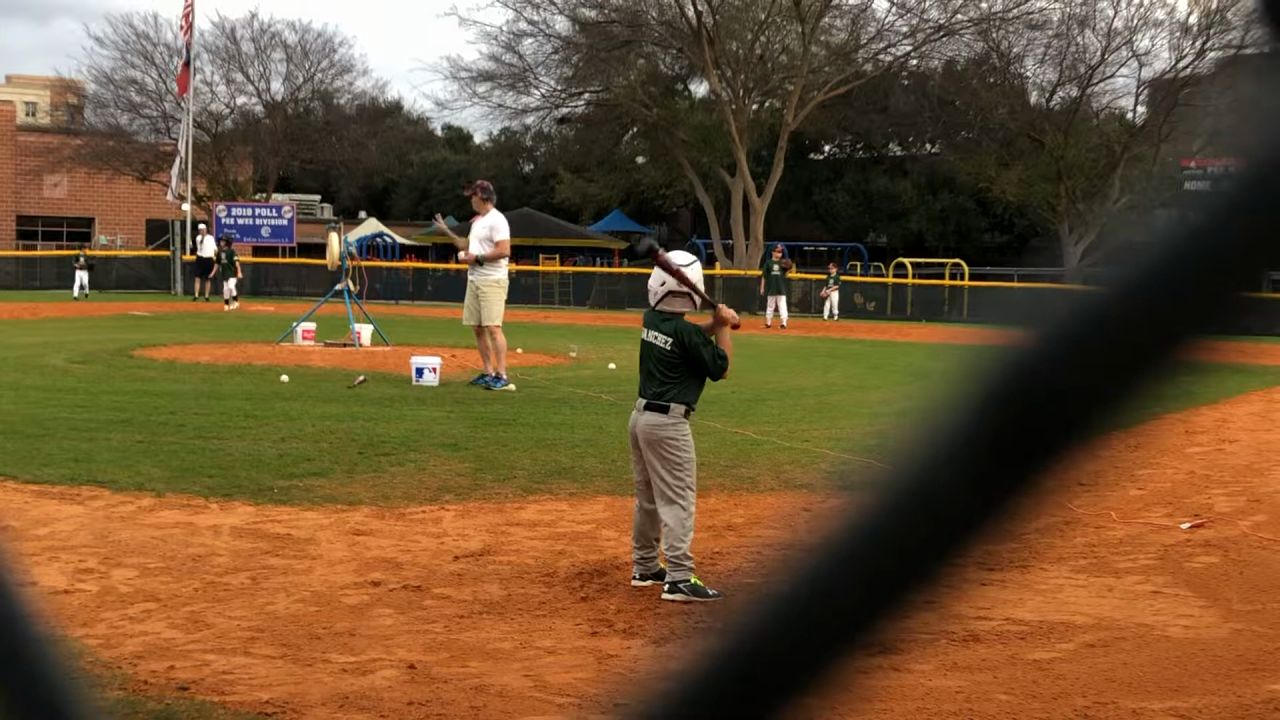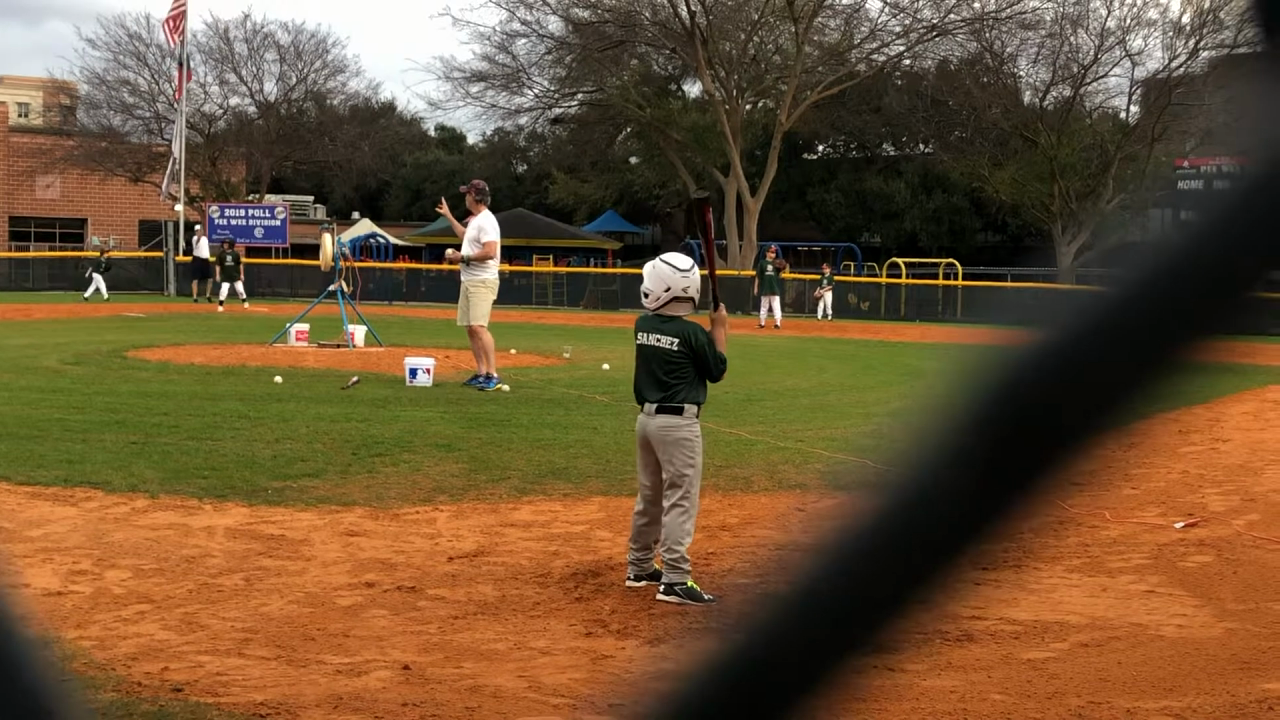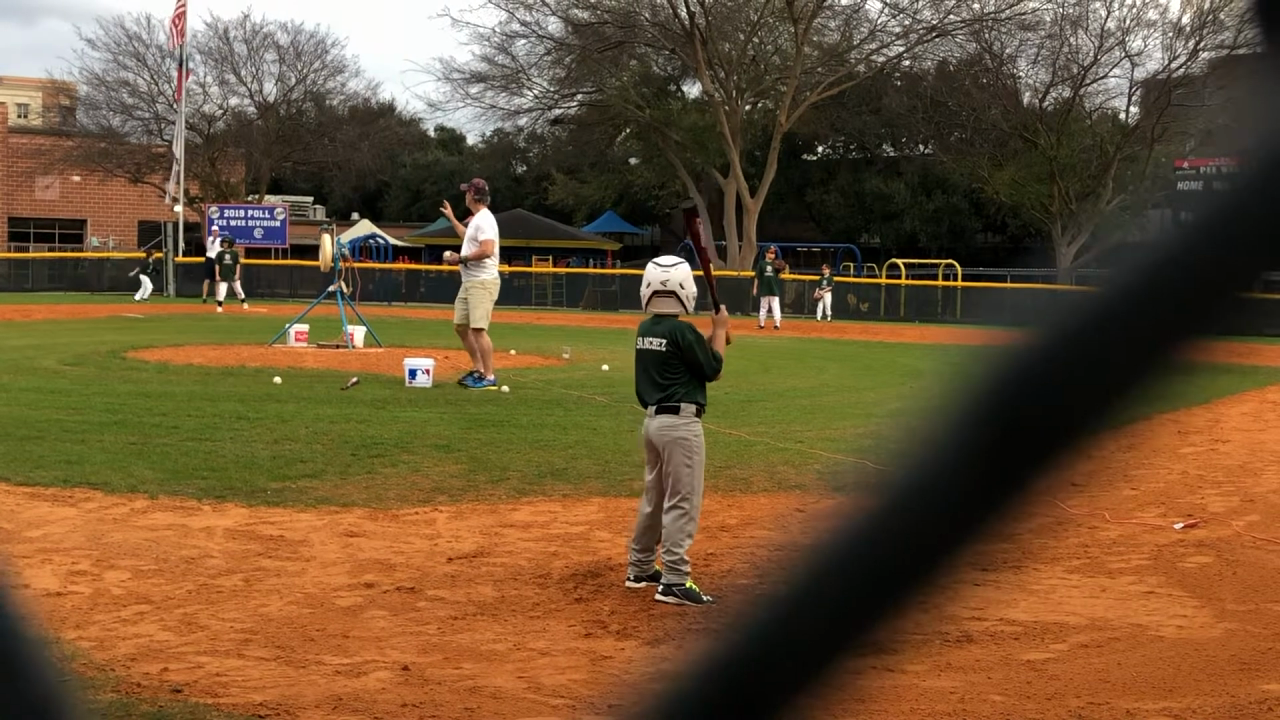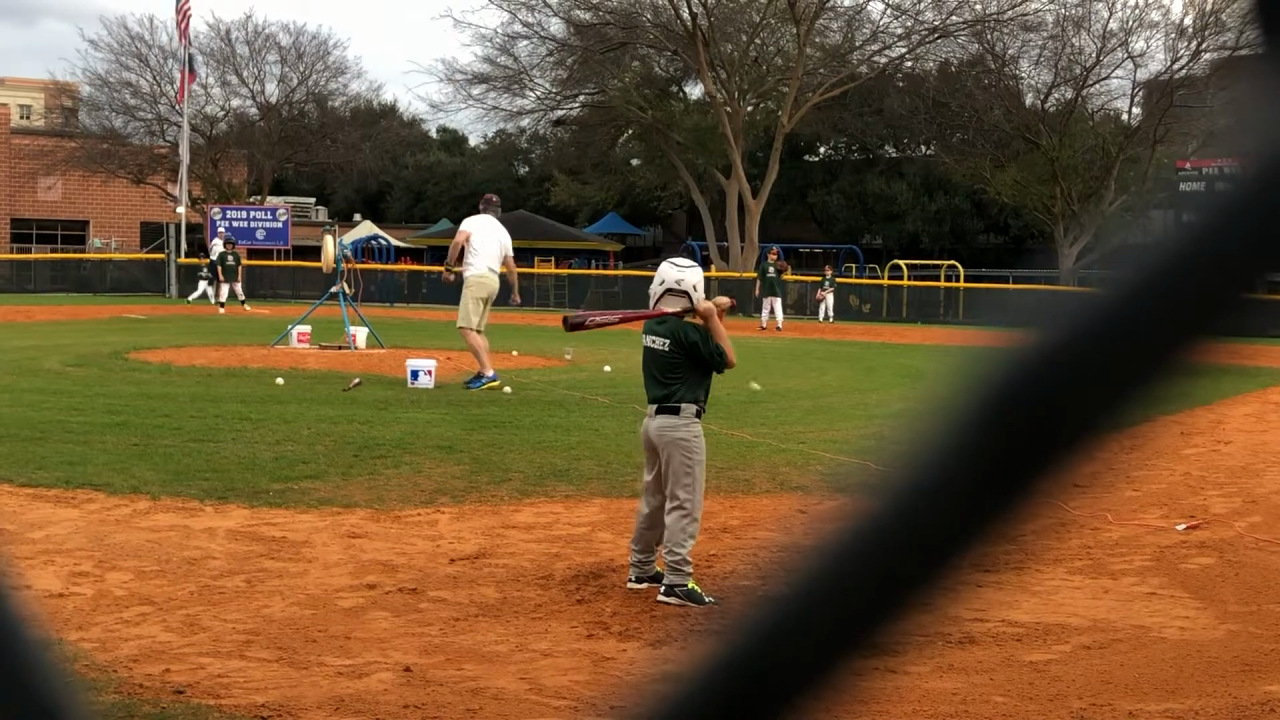
dt=0.7s
person 1, frame 1
left shoulder: (651, 318)
right shoulder: (686, 331)
right elbow: (720, 369)
left wrist: (716, 324)
right wrist: (722, 328)
left hip: (641, 416)
right hip: (668, 422)
left knee: (647, 497)
right knee: (678, 500)
left ankle: (644, 567)
right ankle: (679, 579)
person 1, frame 2
left shoulder: (643, 324)
right shoulder: (691, 332)
right elbow: (717, 372)
left wrist: (711, 332)
right wrist: (719, 328)
left hip: (647, 419)
right hip: (678, 424)
left knee: (649, 497)
right knee: (680, 502)
left ankle: (639, 567)
right ankle: (675, 581)
person 1, frame 3
left shoulder: (645, 329)
right shoulder: (682, 330)
right elbow: (714, 371)
left wrist: (712, 334)
right wrist: (719, 330)
left hip: (653, 420)
right hip: (680, 423)
left knee: (654, 498)
right knee: (682, 502)
left ankle: (640, 568)
right ankle: (674, 582)
person 1, frame 4
left shoulder: (652, 326)
right shoulder: (686, 330)
right elbow: (727, 360)
left wrist: (713, 316)
right wrist: (712, 318)
left hip: (654, 420)
right hip: (681, 424)
left knee: (653, 499)
right knee: (684, 503)
left ankle: (641, 569)
right ankle: (676, 582)
person 2, frame 1
left shoulder: (496, 219)
right shoulder: (477, 221)
left elbow: (504, 250)
right elbow: (469, 245)
left wrist: (476, 258)
right wrist: (447, 231)
left hip: (492, 282)
right hip: (474, 281)
left knee: (493, 328)
right knee: (477, 328)
left ankle: (502, 376)
right ankle: (488, 373)
person 2, frame 2
left shoulder: (486, 220)
right shoulder: (475, 220)
left elbow: (490, 252)
left wrist: (463, 257)
right wrist: (448, 216)
left hip: (482, 281)
right hip: (468, 281)
left knee: (479, 327)
right knee: (471, 329)
left ankle: (492, 375)
right ankle: (481, 373)
person 2, frame 3
left shoulder: (483, 218)
right shoulder: (476, 219)
left elbow: (486, 251)
left wrist: (460, 258)
right wrist: (453, 220)
left hip: (483, 282)
right hip: (470, 281)
left knee: (478, 329)
right knee: (461, 326)
left ankle: (489, 377)
right ankle: (477, 370)
person 2, frame 4
left shoulder: (472, 221)
right shoulder: (503, 232)
left elbow: (458, 241)
right elbow: (511, 267)
left wrist: (449, 267)
right wrist: (515, 293)
left hip: (476, 279)
right hip: (493, 281)
left knee: (467, 329)
right knee: (477, 329)
left ankle: (488, 373)
right ankle: (485, 372)
